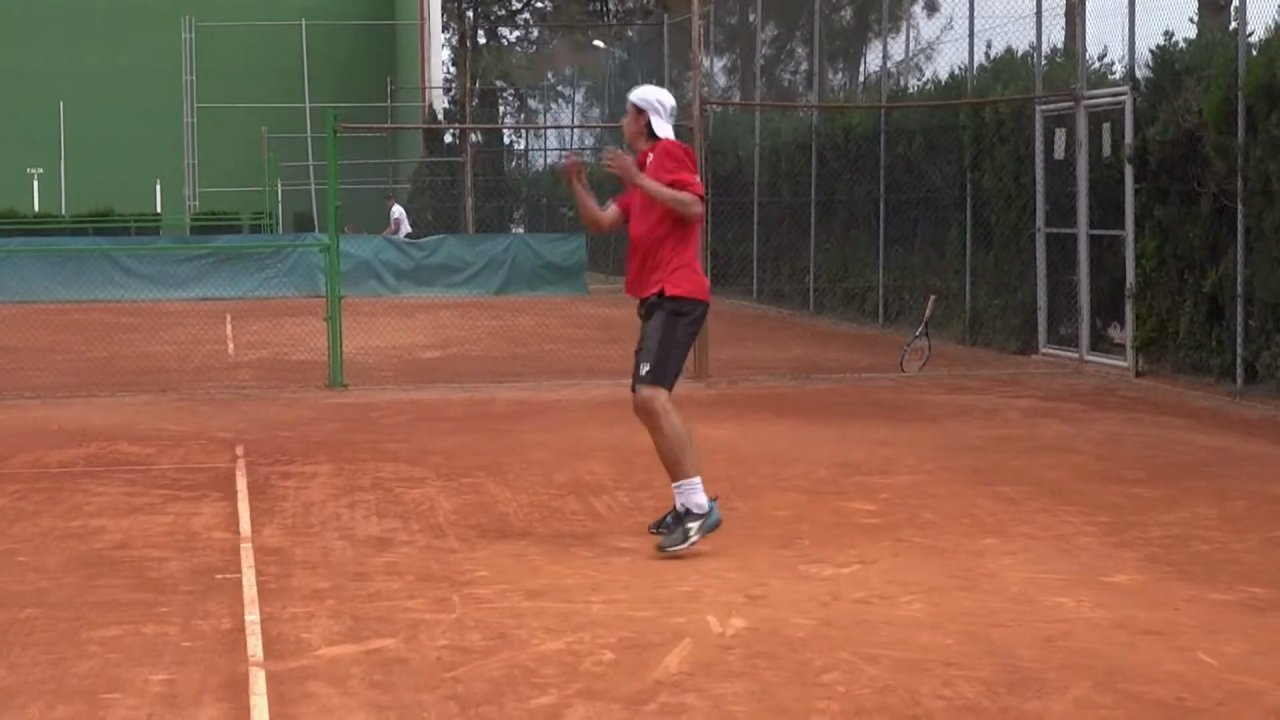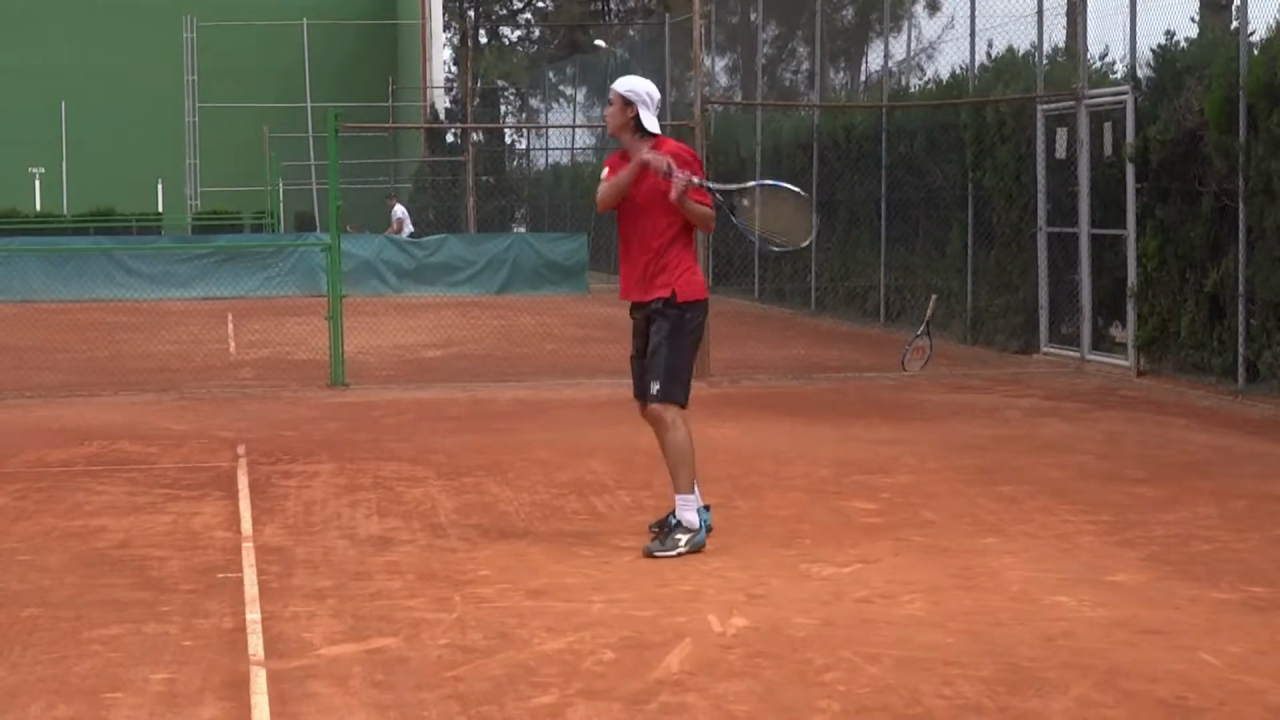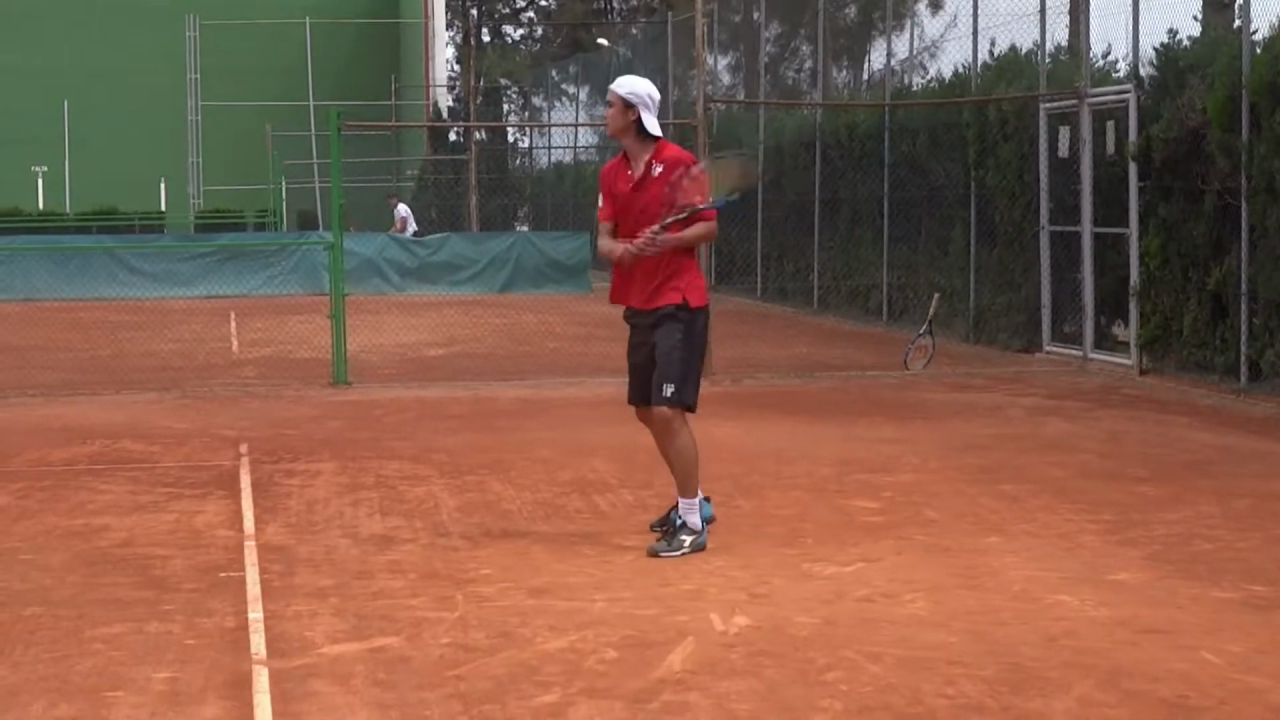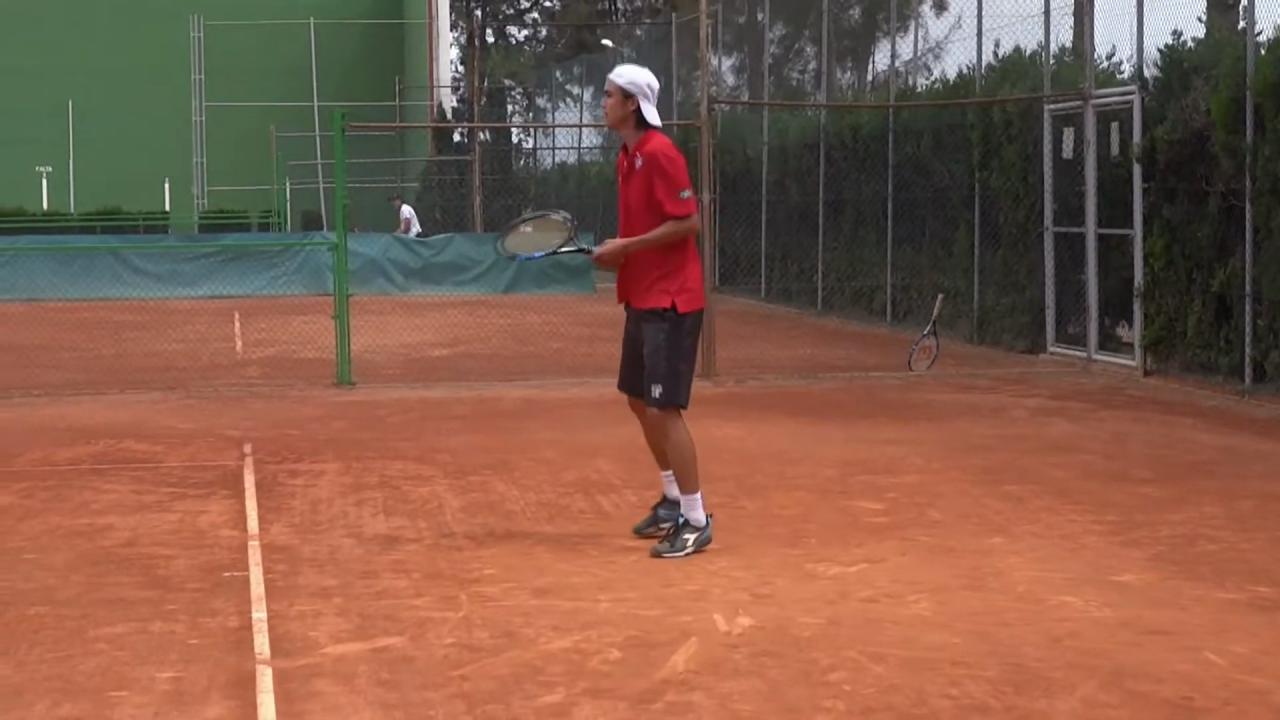
dt=0.2s
person 1, frame 1
left shoulder: (671, 152)
right shoulder: (640, 168)
left elbow: (694, 210)
right elbow: (604, 223)
left wrist: (637, 179)
right wrist: (576, 183)
left hip: (676, 294)
right hip: (661, 297)
left knee: (652, 395)
right knee: (646, 401)
left ankle: (699, 505)
right ankle: (687, 505)
person 1, frame 2
left shoulder: (677, 154)
right shoulder: (618, 163)
left elbow: (708, 221)
right elbow: (604, 201)
left wrist: (682, 197)
right wrist: (640, 164)
left hip: (677, 298)
right hip: (645, 299)
left knee: (664, 409)
right knee: (653, 409)
left ankle: (689, 524)
right ankle: (691, 507)
person 1, frame 3
left shoulder: (679, 161)
right shoulder: (611, 173)
left elbow: (710, 226)
right elbow: (603, 239)
left wrist: (670, 240)
right wrist: (620, 249)
left hip: (680, 303)
right hip: (640, 306)
left knee: (669, 412)
right knee: (648, 412)
left ankle: (692, 524)
right ankle: (694, 501)
person 1, frame 4
left shoulder: (660, 153)
right shoulder: (625, 158)
left elbow: (688, 224)
left wrist: (627, 245)
right wrist: (612, 249)
left hip: (672, 301)
right hip: (641, 299)
left knee: (661, 409)
right knee: (639, 403)
left ankle: (695, 520)
right ankle: (675, 497)
